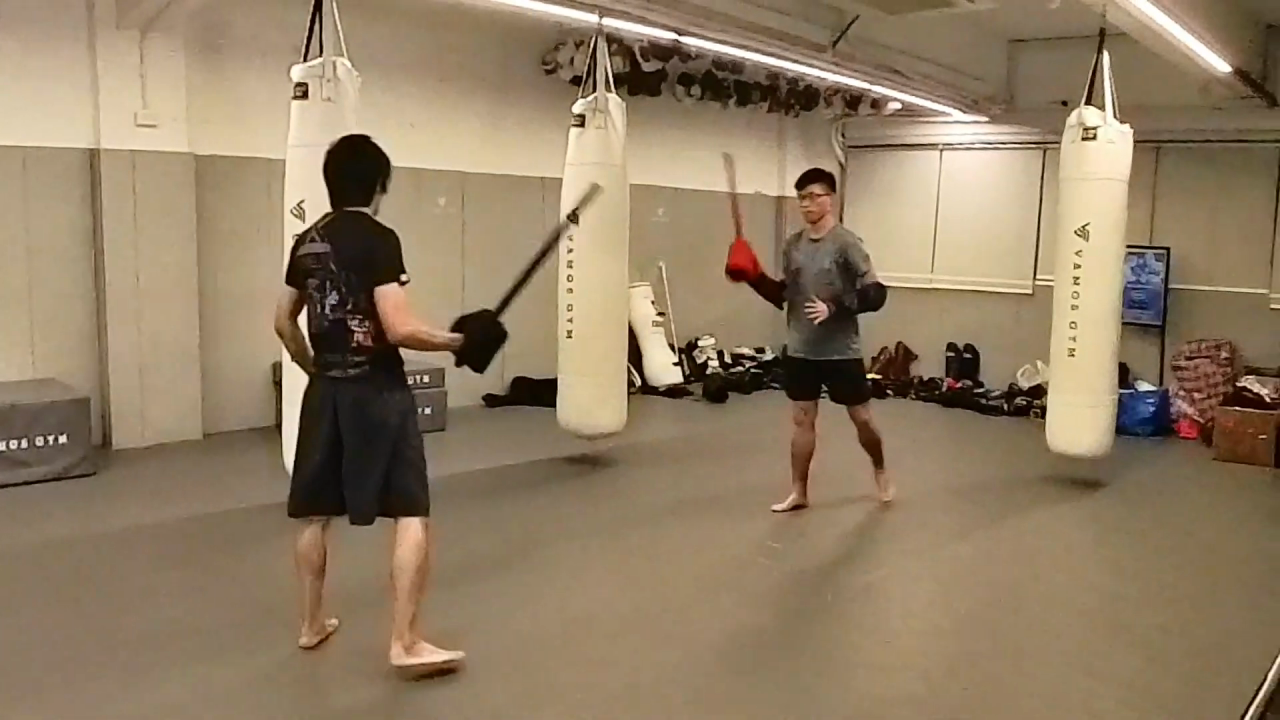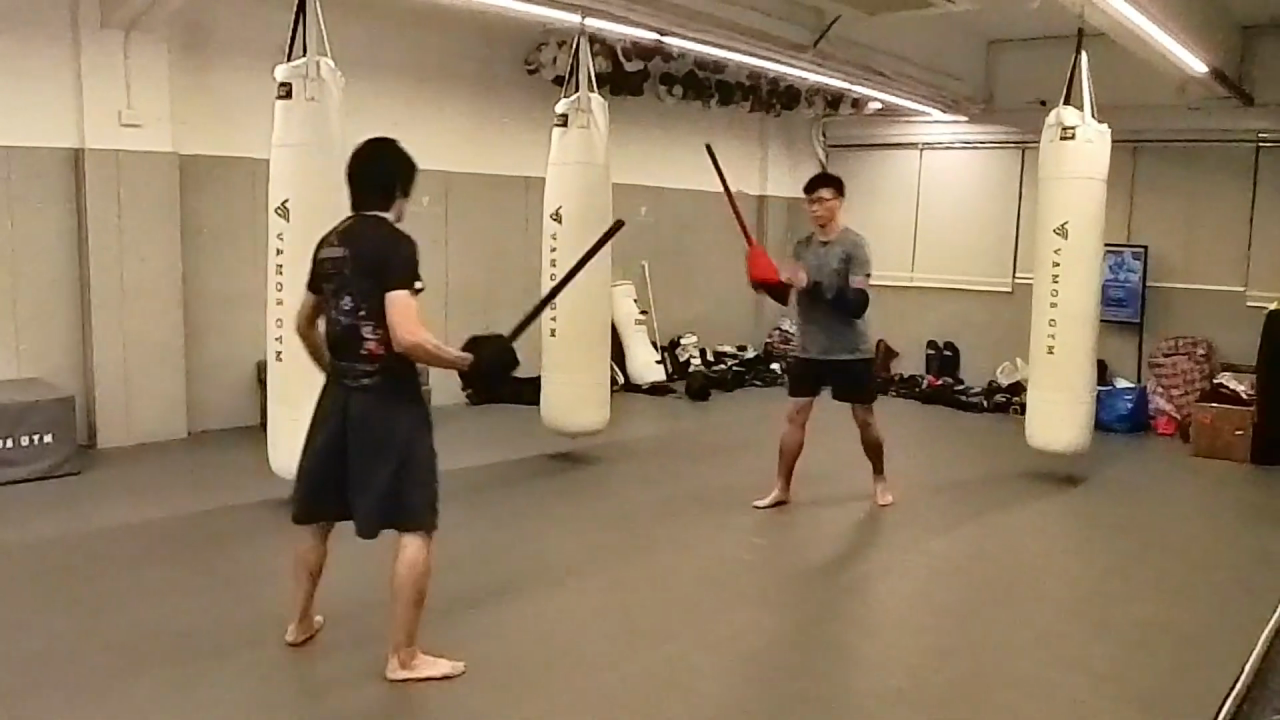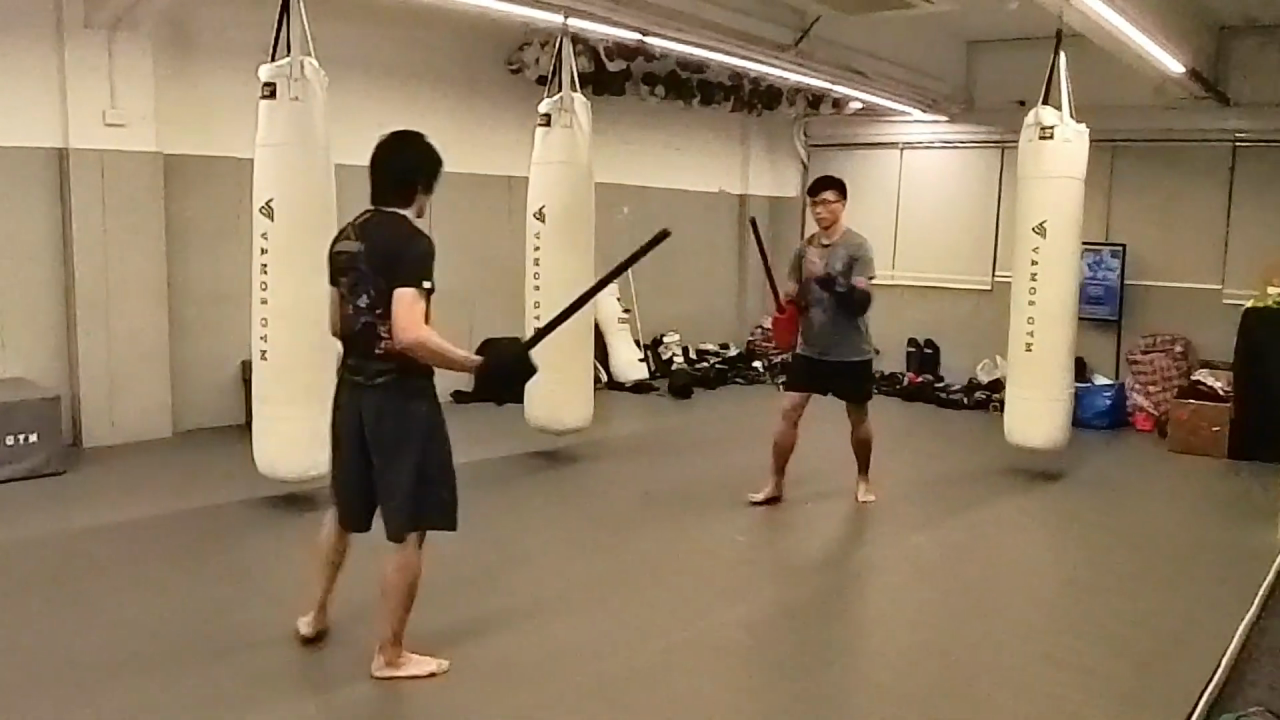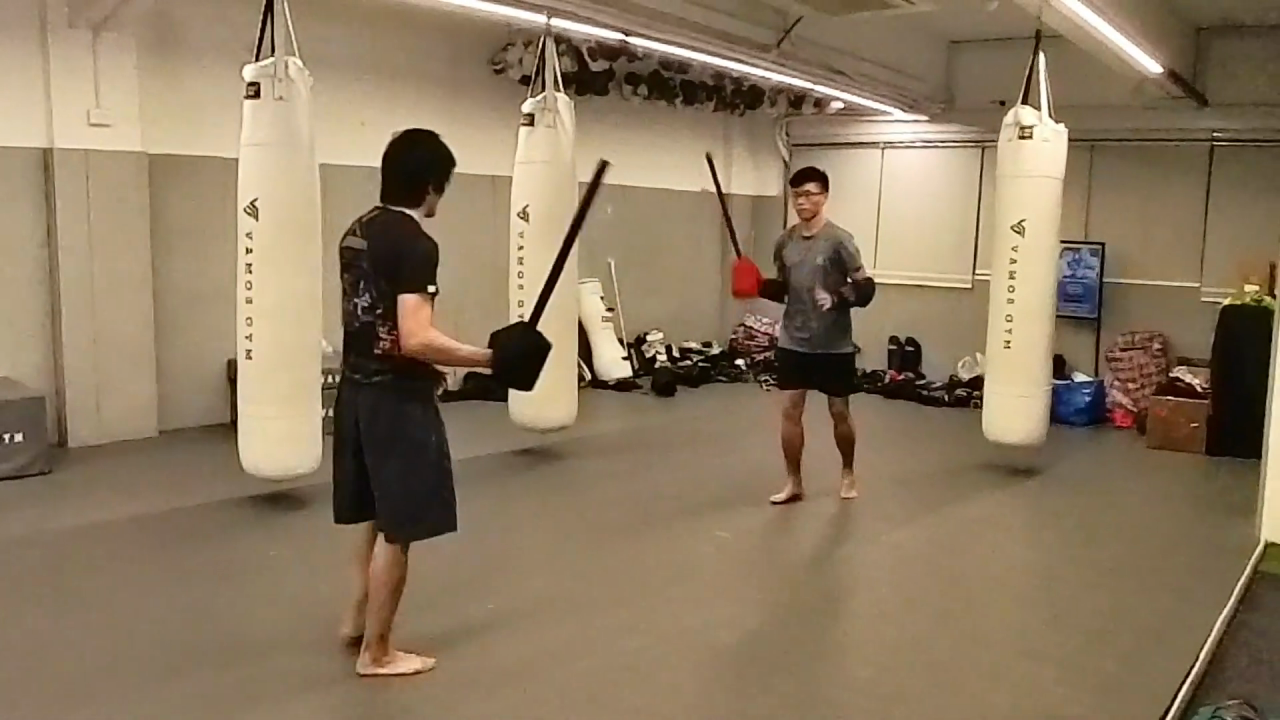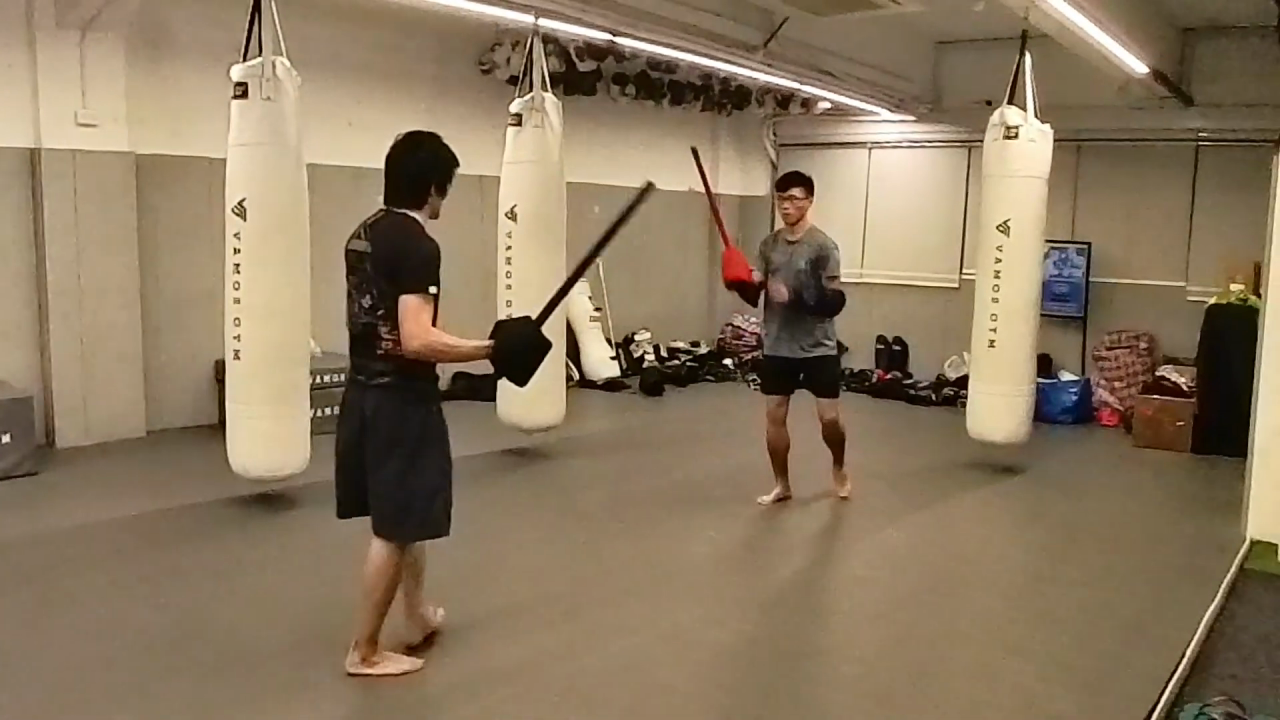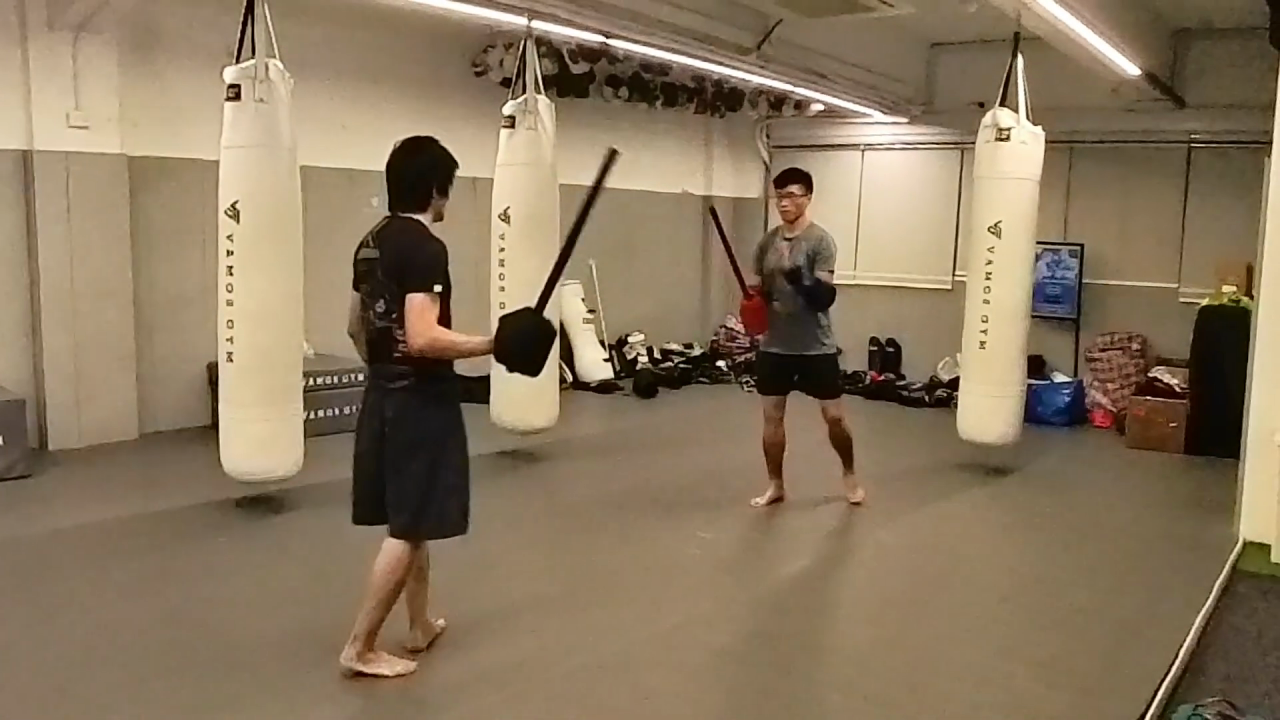
dt=0.2s
person 1, frame 1
left shoulder: (308, 241)
right shoulder: (379, 239)
left elbow: (284, 322)
right elbow: (398, 327)
right wrist: (455, 340)
left hip: (326, 389)
right hip: (377, 389)
left knee: (315, 512)
right knee: (411, 514)
left ankle: (312, 622)
right ankle: (405, 643)
person 1, frame 2
left shoulder: (330, 244)
right shoulder: (395, 245)
left elbow: (305, 326)
right elbow: (407, 337)
right wrist: (464, 360)
left hip: (340, 394)
right hip: (389, 399)
left knee: (317, 513)
right knee: (413, 528)
left ankle: (301, 621)
right ankle: (404, 656)
person 1, frame 3
left shoulder: (347, 237)
right shoulder: (409, 243)
right elbow: (409, 336)
right wrist: (474, 362)
left hip: (353, 390)
right hip: (398, 399)
left knee: (348, 508)
right knee: (410, 528)
left ankle: (315, 614)
right ankle: (390, 653)
person 1, frame 4
left shoulder: (356, 232)
right shoulder: (416, 244)
right elbow: (415, 340)
right wrist: (486, 356)
left hip: (355, 388)
right hip: (397, 398)
left knee: (377, 516)
right knee: (400, 526)
left ankle: (356, 616)
right ankle: (376, 651)
person 1, frame 5
left shoulder: (362, 236)
right shoulder: (418, 246)
right elbow: (414, 339)
right wrist: (489, 348)
left hip: (363, 392)
right hip: (403, 397)
left knee: (399, 517)
right knee: (397, 525)
left ankle: (417, 616)
right ankle: (363, 651)
person 1, frame 6
left shoulder: (370, 243)
right shoulder: (426, 247)
left elbow: (357, 327)
right elbow: (424, 337)
right wrist: (491, 343)
left hip: (381, 395)
right hip: (422, 400)
left knee: (405, 518)
right knee: (411, 528)
left ankle: (420, 625)
right ankle: (361, 645)
person 2, frame 1
left shoulder: (847, 244)
right shoulder: (792, 245)
left elbow: (876, 295)
right elbow: (783, 295)
left wrist: (835, 308)
right wrist: (751, 277)
left hip: (841, 350)
right hip: (801, 349)
left knee: (860, 418)
right knee: (802, 419)
left ankle: (880, 471)
right ankle: (799, 492)
person 2, frame 2
left shoulder: (855, 245)
right shoulder: (803, 246)
left elbow: (856, 303)
right elbow: (788, 291)
left wrist: (812, 286)
left hip: (851, 352)
right hip: (809, 349)
left knee: (864, 420)
right knee: (795, 417)
left ankle: (880, 480)
right ankle: (782, 488)
person 2, frame 3
left shoulder: (857, 247)
right shoulder: (804, 248)
left elbow: (861, 302)
left wrist: (826, 276)
left hip: (851, 351)
right hip: (808, 348)
left knee: (857, 418)
right knee: (789, 413)
left ankle: (863, 479)
right ankle: (775, 485)
person 2, frame 4
left shoulder: (840, 239)
right shoulder: (785, 241)
left wrist: (840, 298)
left hip: (836, 344)
right hip: (793, 342)
left knee: (840, 411)
right knee: (790, 412)
left ankle: (848, 473)
right ankle: (793, 483)
person 2, frame 5
left shoulder: (823, 245)
right shoulder: (768, 244)
left elbow: (834, 302)
right elbow: (754, 293)
left wrist: (794, 297)
left hip: (817, 347)
right hip: (776, 346)
left knee: (829, 417)
right knee: (775, 415)
left ankle: (839, 469)
right ankle: (781, 484)
person 2, frame 6
left shoulder: (820, 241)
right shoulder: (768, 241)
left elbow: (824, 297)
left wrist: (792, 270)
left hip: (815, 346)
right hip: (774, 345)
left knee: (833, 416)
right knee: (772, 415)
left ankle: (849, 474)
right ankle: (776, 486)
